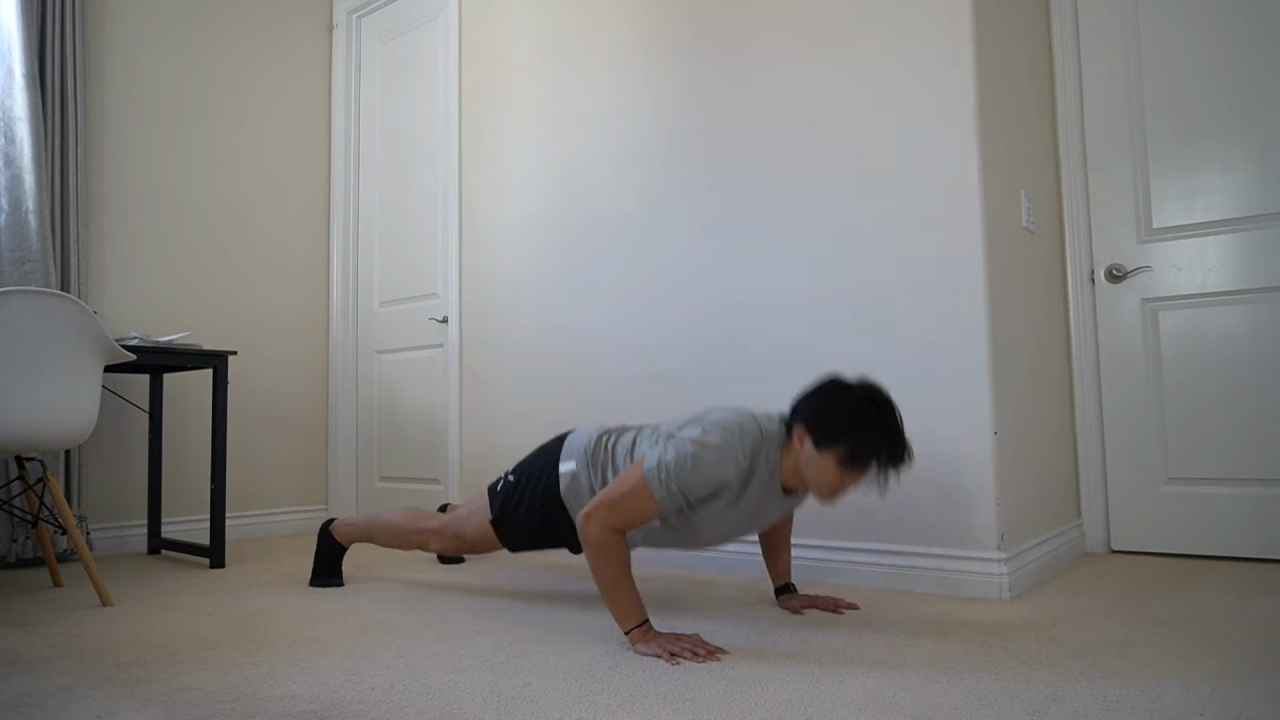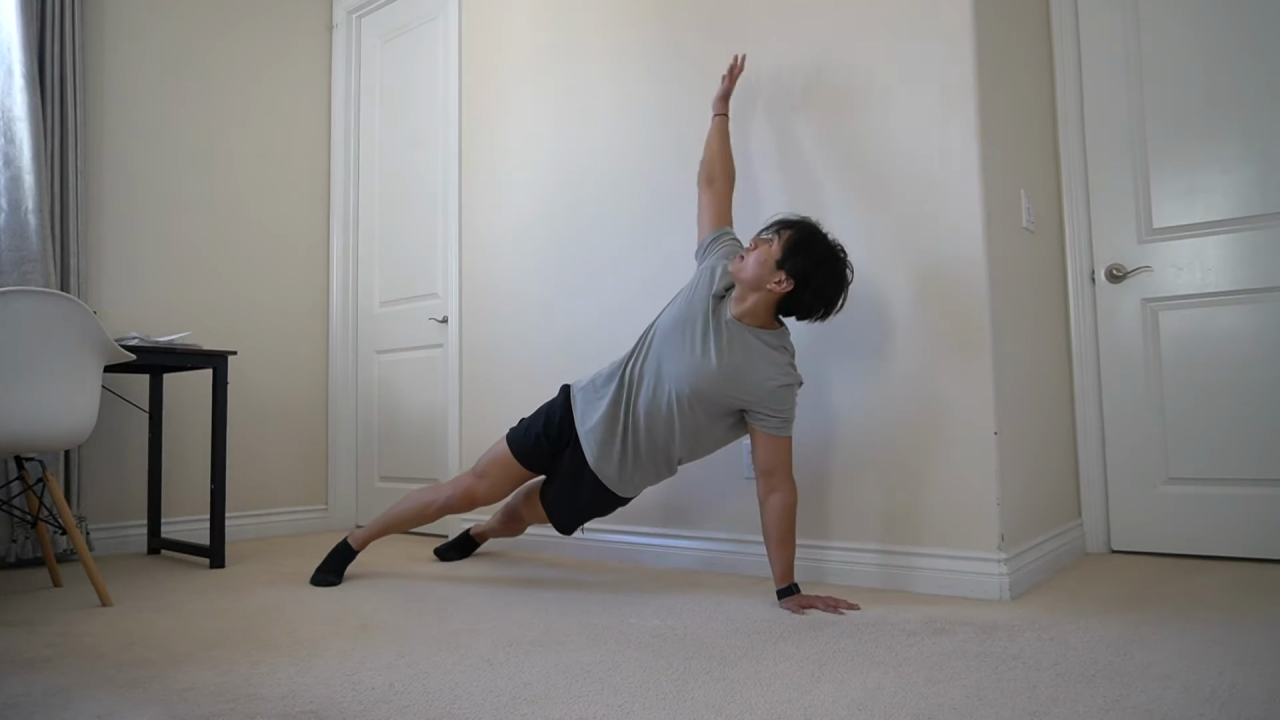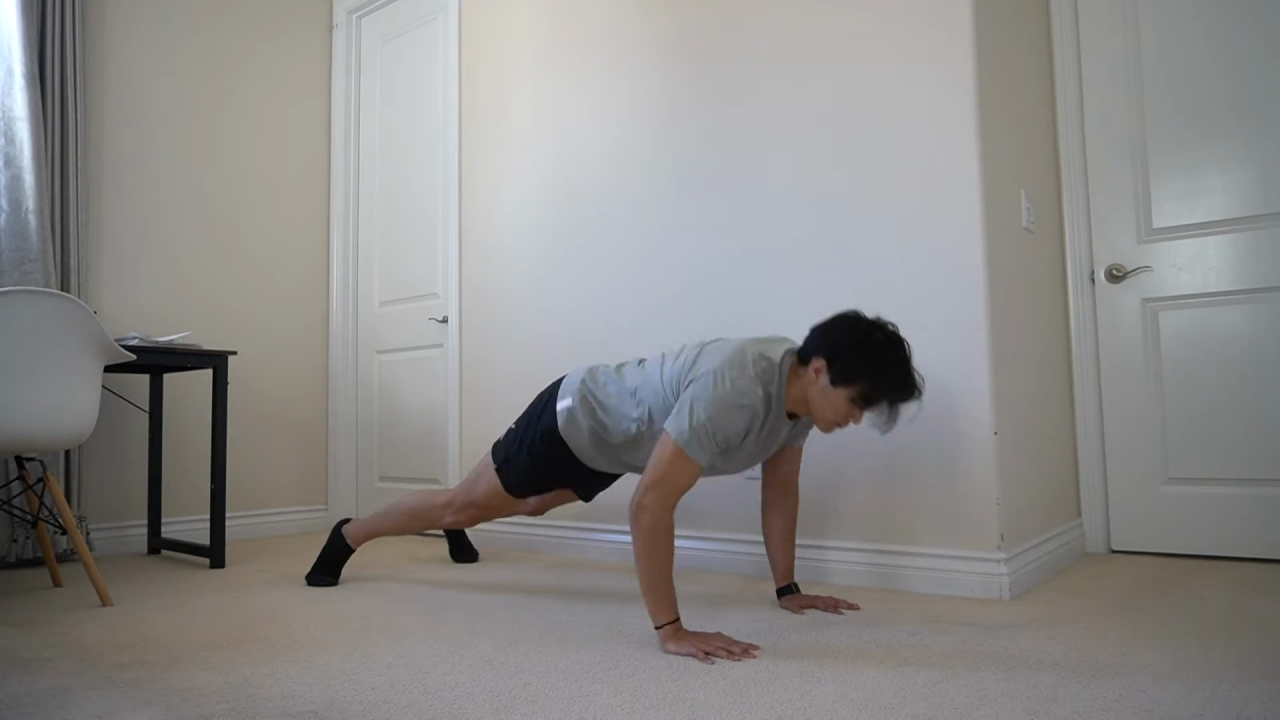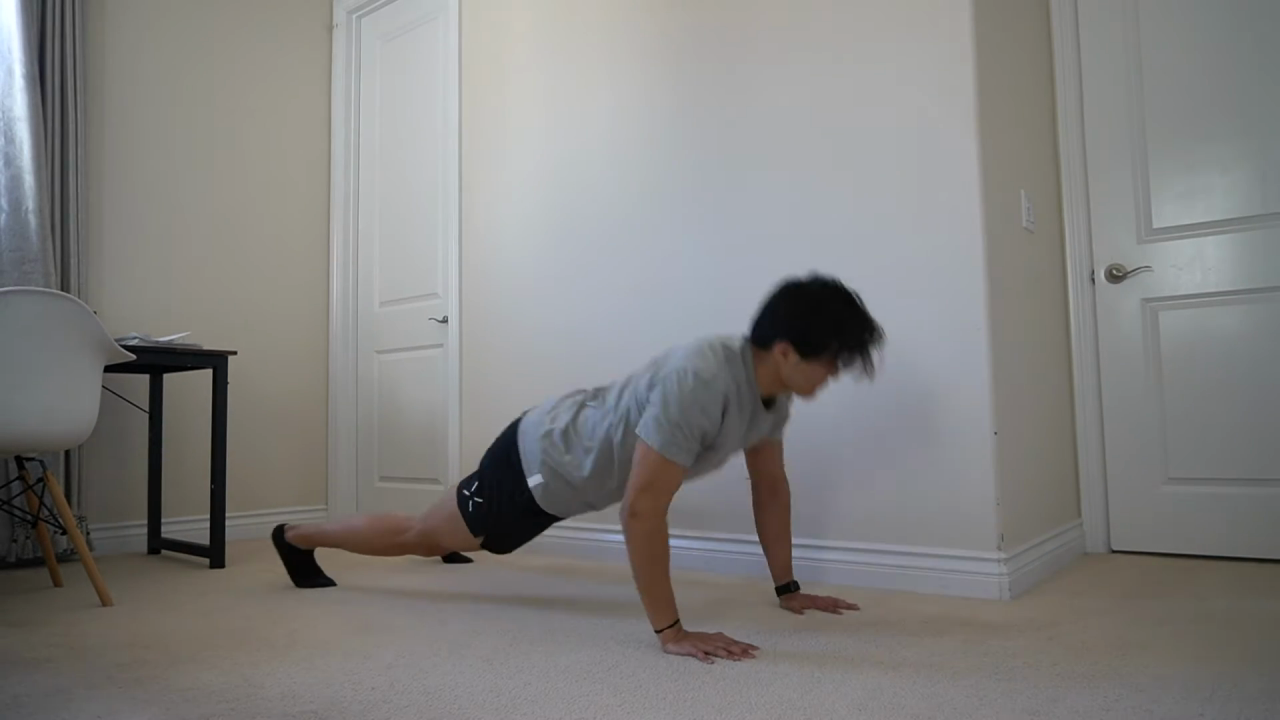
dt=1s
person 1, frame 1
left shoulder: (797, 458)
right shoulder: (723, 452)
left elbow: (773, 509)
right elbow: (599, 521)
left wrist: (787, 590)
right wrist: (640, 630)
left hip: (615, 474)
right hip: (575, 472)
right knee: (446, 534)
left ankle: (458, 511)
right ankle: (338, 532)
person 1, frame 2
left shoulder: (773, 377)
right shoulder: (722, 275)
left elbow: (776, 486)
right elbow: (713, 186)
left wrist: (788, 590)
right wrist: (721, 103)
left hip: (612, 475)
right hip: (581, 412)
left knee: (518, 515)
right knee: (465, 492)
left ankle: (475, 537)
right ankle: (354, 543)
person 1, frame 3
left shoulder: (802, 394)
right shoulder: (735, 386)
left elbow: (781, 488)
right elbow: (651, 505)
left wrist: (787, 587)
right wrist: (669, 627)
left hip: (612, 443)
right hip: (575, 419)
left knee: (535, 505)
right knee: (465, 504)
left ankle: (458, 529)
right ankle: (349, 534)
person 1, frame 4
left shoulder: (766, 388)
right shoulder: (701, 385)
left elbow: (771, 481)
right elbow: (644, 512)
left wrist: (788, 588)
right wrist: (669, 630)
left hip: (566, 437)
right hip: (540, 465)
right knee: (419, 535)
left ankle: (443, 518)
right ankle: (298, 538)
